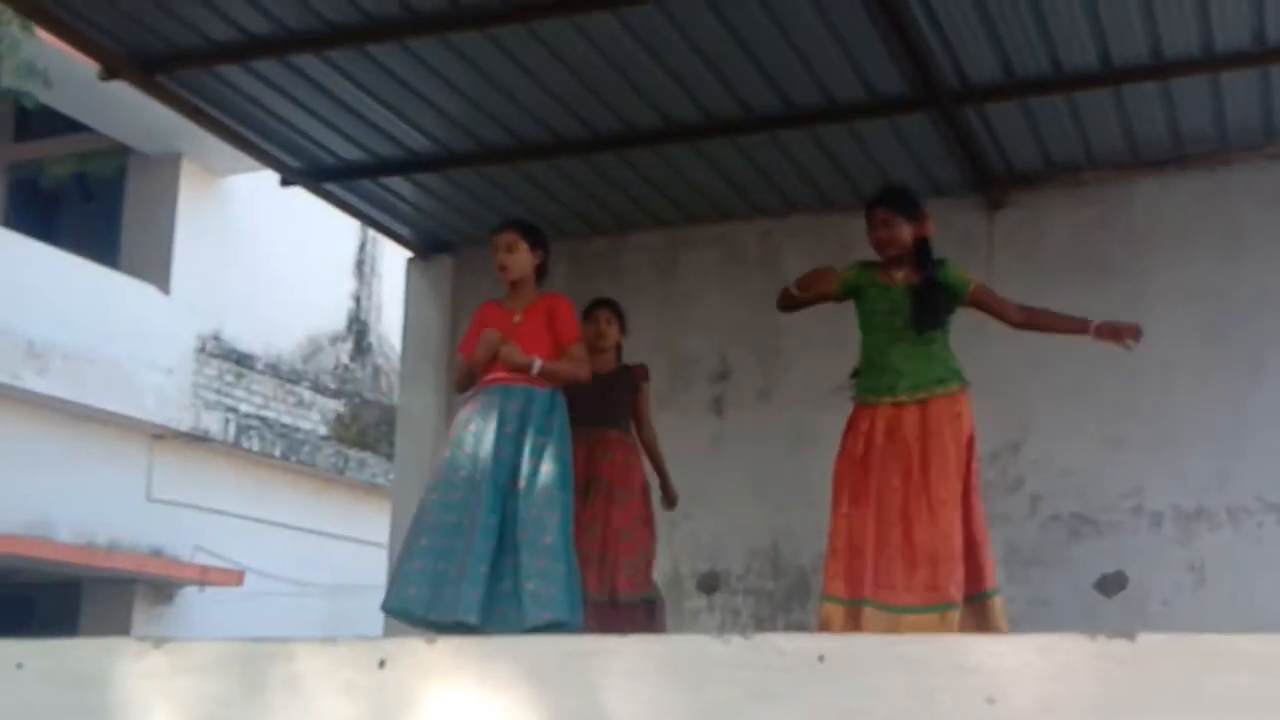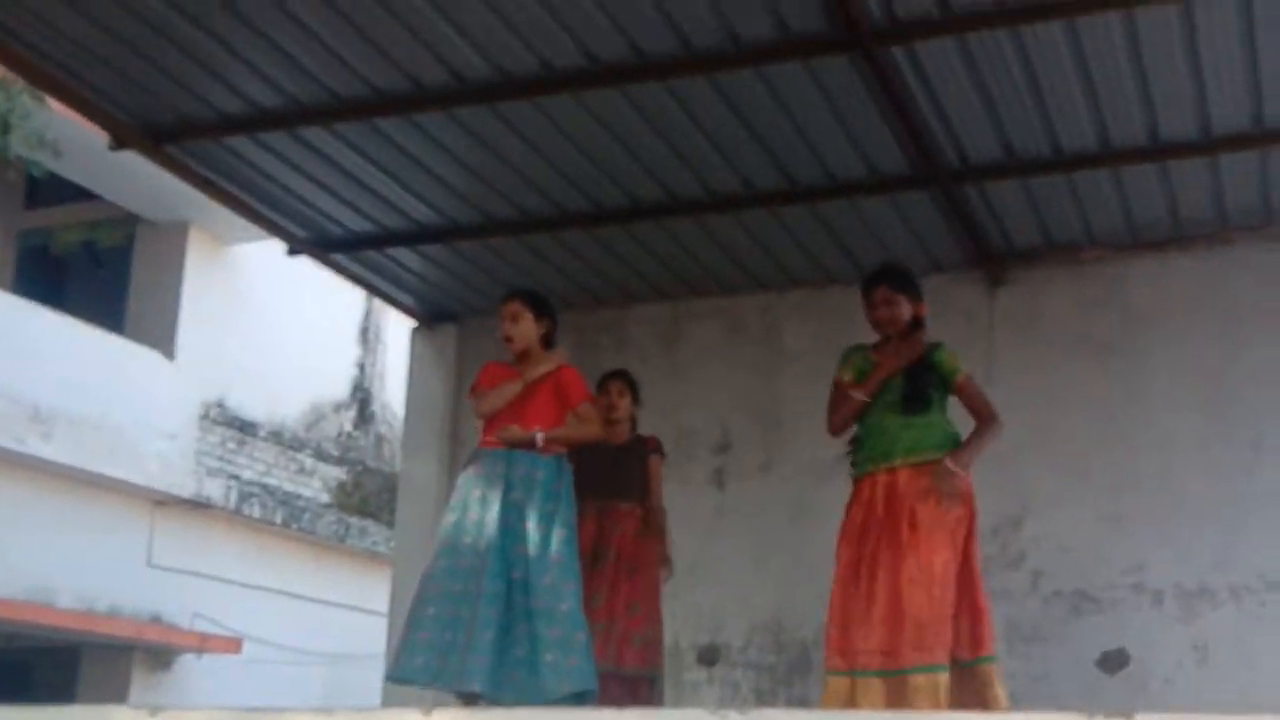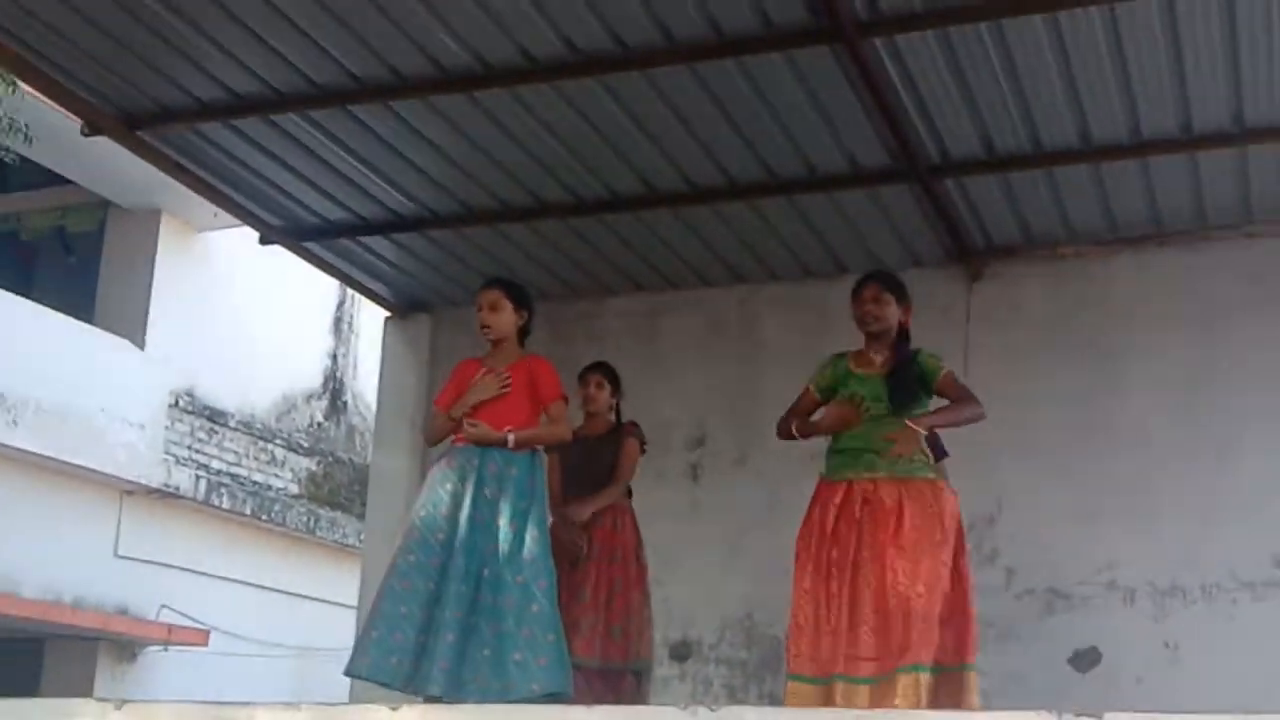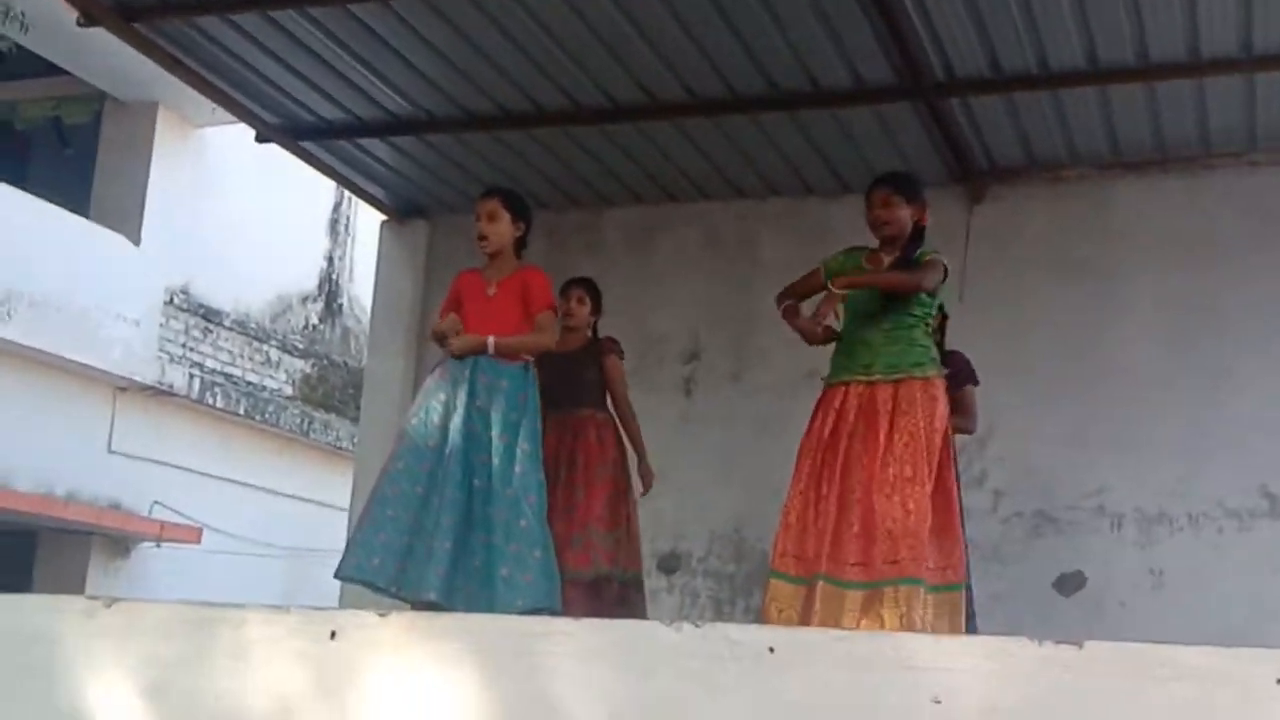
dt=0.4s
person 1, frame 1
left shoulder: (942, 277)
right shoulder: (860, 278)
left elbow: (1017, 313)
right elbow: (787, 302)
left wrist: (1093, 327)
right wrist: (806, 285)
left hip: (939, 416)
right hip: (875, 423)
left knee: (937, 533)
right knee: (864, 536)
person 1, frame 2
left shoulder: (937, 358)
right shoulder: (855, 360)
left elbow: (989, 419)
right elbow: (836, 423)
left wrist: (955, 464)
right wrist: (883, 370)
left hip: (930, 487)
right hip: (874, 494)
left knee: (928, 599)
right knee: (867, 608)
right ankle: (870, 709)
person 1, frame 3
left shoulder: (921, 364)
right shoulder: (837, 368)
left elbow: (974, 406)
right elbow: (785, 426)
left wrist: (919, 423)
right wrist: (820, 424)
left hip: (911, 498)
right hip: (844, 503)
left knee: (910, 605)
right knee: (834, 612)
right ankle: (840, 714)
person 1, frame 4
left shoulder: (927, 262)
right shoulder: (850, 260)
left elbow: (922, 281)
right elbow: (787, 296)
left wrist: (842, 285)
right wrist: (802, 323)
left hip: (910, 401)
right hip: (846, 402)
left knee: (899, 515)
right knee: (826, 516)
left ankle: (892, 635)
right ankle: (817, 634)
person 2, frame 1
left shoulder: (555, 306)
right shoulder: (486, 312)
left elbow: (581, 369)
right elbow: (460, 380)
left wrist: (529, 363)
right wrist: (480, 356)
left hip: (535, 420)
right hip: (484, 419)
left knee: (533, 519)
right knee: (468, 515)
left ankle: (532, 626)
right ankle: (468, 620)
person 2, frame 2
left shoulder: (562, 373)
right shoulder: (493, 371)
left elbow: (593, 428)
right elbow: (483, 408)
left wrist: (533, 437)
right wrist: (531, 373)
left hip: (539, 485)
right hip: (485, 482)
left knee: (539, 585)
right knee: (470, 581)
left ankle: (541, 696)
right ankle: (471, 690)
person 2, frame 3
left shoulder: (536, 367)
right shoulder: (465, 369)
left elbow: (562, 429)
right elbow: (432, 433)
left wrist: (502, 438)
right wrist: (468, 401)
left hip: (511, 482)
right hip: (457, 478)
left knee: (508, 583)
right knee: (437, 579)
left ankle: (509, 695)
right ankle: (436, 694)
person 2, frame 4
left shoulder: (531, 278)
right shoulder: (464, 280)
left elbow: (548, 338)
right elbow: (441, 332)
left wrist: (483, 344)
right wrist: (443, 331)
left hip: (504, 394)
right hip: (451, 390)
left knee: (500, 496)
right knee: (429, 489)
left ankle: (499, 606)
right ankle: (422, 604)
person 3, frame 1
left shoulder: (633, 376)
left elbow: (645, 428)
left wrist: (666, 480)
left hip: (620, 468)
right hip: (575, 469)
left knee: (621, 556)
right knee: (579, 556)
left ankle: (624, 635)
person 3, frame 2
left shoulder: (646, 447)
right shoulder: (581, 447)
left elbow: (654, 500)
left wrist: (662, 549)
left hip: (630, 539)
right hip: (586, 539)
left knee: (627, 629)
right knee: (586, 625)
person 3, frame 3
left shoulder: (627, 434)
right shoulder: (563, 441)
left elbow: (622, 481)
right elbow: (556, 493)
left wrist: (588, 507)
right wrist: (563, 526)
left hip: (612, 533)
right hip: (571, 536)
left knee: (611, 622)
right knee: (571, 624)
left ankle: (610, 706)
right ankle: (571, 705)
person 3, frame 4
left shoulder: (604, 350)
right shoulder: (542, 356)
left elbow: (622, 404)
left wrist: (642, 458)
left hip: (596, 448)
right hip: (554, 451)
left knee: (597, 537)
right knee: (557, 540)
left ankle: (602, 619)
right ankle: (559, 617)
